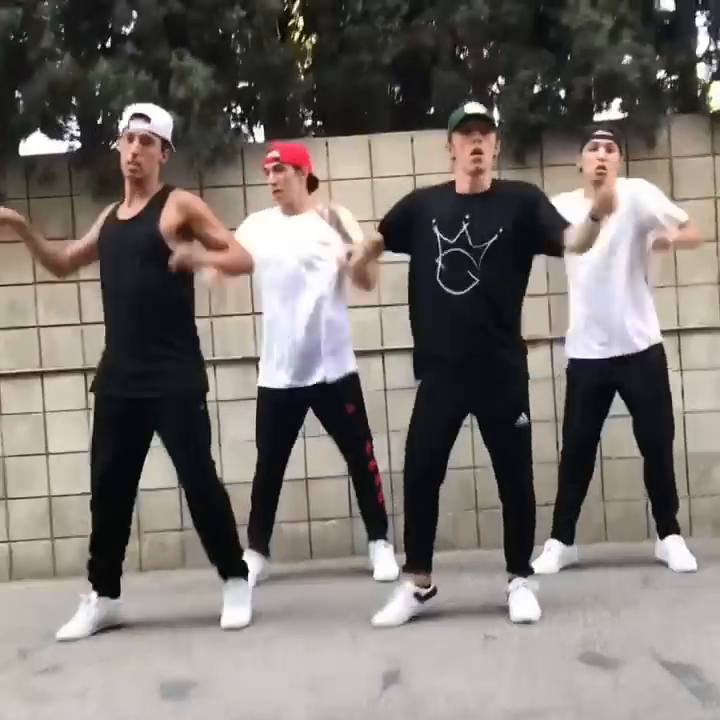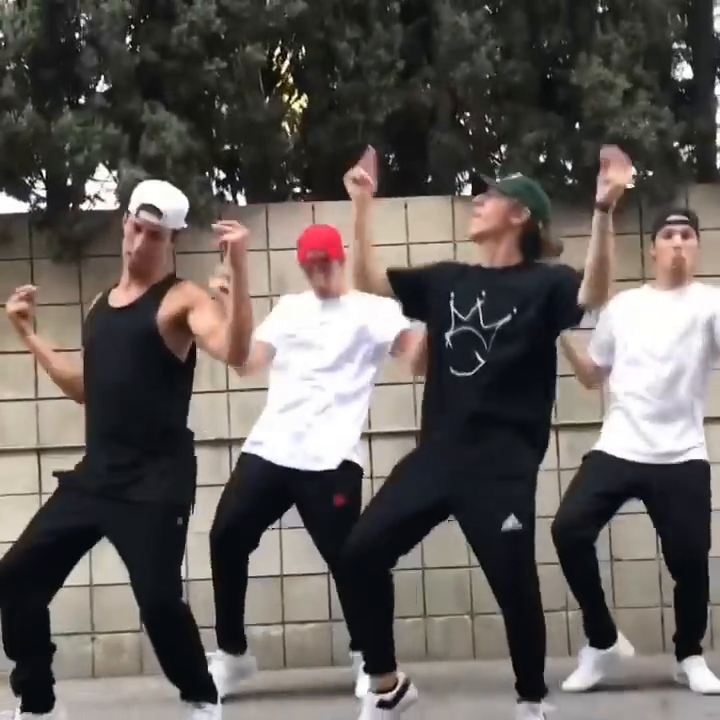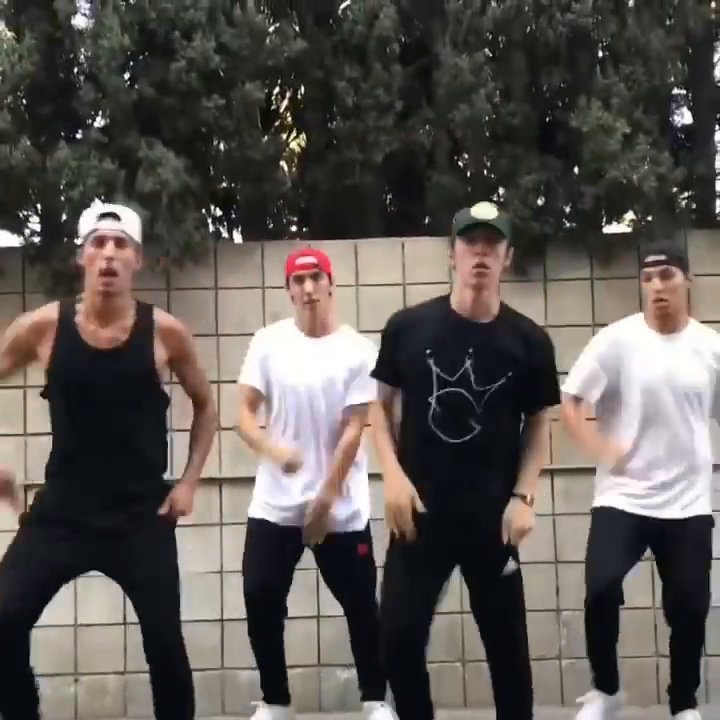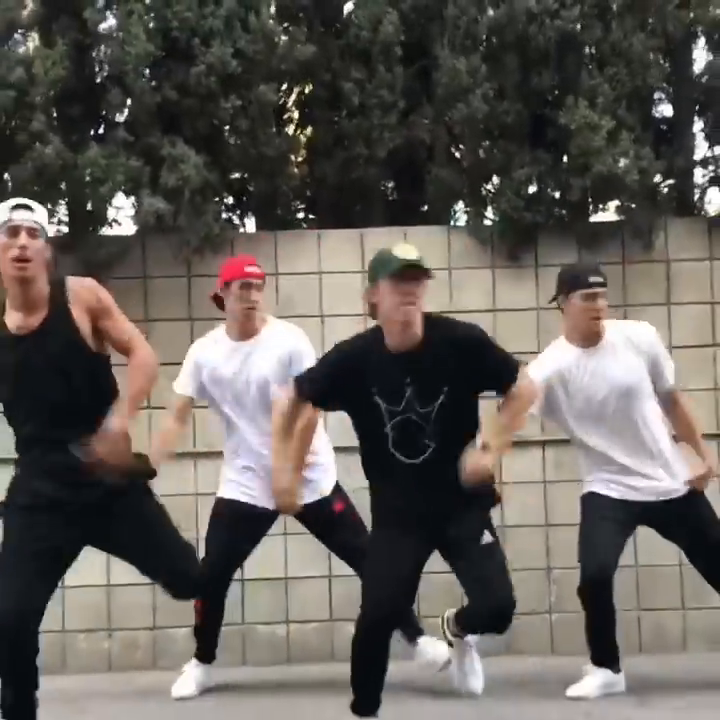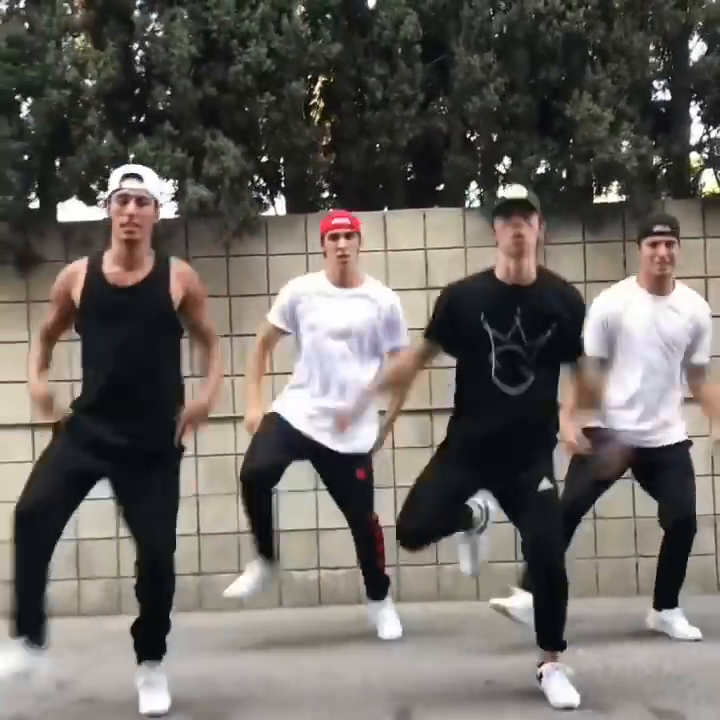
dt=0.5s
person 1, frame 1
left shoulder: (179, 204)
right shoulder: (108, 219)
left elbow: (239, 255)
right elbow: (63, 264)
left wrist: (205, 255)
left hip: (174, 373)
right hip: (119, 375)
left knee: (198, 478)
right knee: (109, 485)
left ankle: (236, 580)
right ankle: (103, 595)
person 1, frame 2
left shoulder: (182, 299)
right shoulder: (102, 301)
left elbow: (234, 351)
right elbow: (80, 387)
left wrist: (238, 266)
left hip: (157, 481)
right hip: (94, 476)
left knee: (158, 599)
person 1, frame 3
left shoulder: (163, 332)
left elbow: (206, 403)
left wrist: (189, 480)
left hip: (141, 509)
right hip: (61, 508)
left knee: (163, 633)
person 1, frame 4
left shoulder: (83, 296)
left elbow: (144, 357)
left wrist: (121, 421)
left hip: (111, 480)
left knee: (188, 575)
left ankle: (182, 584)
person 1, frame 5
left shoulder: (179, 277)
right shoulder: (77, 275)
left elbow: (211, 339)
right elbow: (49, 329)
left wrist: (208, 387)
left hip: (152, 442)
right hip: (86, 430)
left knee: (157, 554)
left ankle: (151, 665)
person 2, frame 1
left shoulder: (520, 201)
right shoulder: (421, 203)
left elbow: (570, 241)
right elbow: (377, 242)
left wrist: (596, 216)
right wrist: (354, 258)
left hip: (500, 367)
right hip: (439, 366)
left knee: (514, 476)
right knee: (421, 473)
left ankle: (519, 579)
right ankle: (418, 581)
person 2, frame 2
left shoulder: (545, 283)
right shoulder: (444, 278)
left elbow: (594, 296)
right elbow: (371, 284)
left wrist: (604, 211)
right wrist: (363, 206)
left hip: (503, 460)
right hip: (437, 451)
left knee: (515, 584)
right knee: (364, 550)
person 2, frame 3
left shoulder: (528, 339)
right shoulder: (410, 327)
left elbow: (541, 424)
right elbow: (380, 407)
left wrist: (522, 496)
right wrist: (393, 474)
left hip: (492, 513)
right hip: (423, 513)
left knee: (504, 644)
right knee: (398, 638)
person 2, frame 4
left shoulder: (459, 339)
right shoulder: (352, 358)
left elbow: (523, 390)
right elbow: (297, 403)
left wrist: (489, 447)
right wrist: (286, 472)
left hip: (463, 505)
right hip: (399, 512)
left knee: (496, 607)
right knee: (378, 619)
left ankle: (458, 628)
person 2, frame 5
left shoulder: (563, 298)
right shoulder: (461, 295)
left elbow: (578, 370)
right elbow: (422, 355)
right wrist: (364, 400)
left hip: (527, 453)
right hip: (467, 443)
left knee: (548, 559)
right knee: (412, 534)
left ankle: (551, 663)
right ankle: (463, 517)
person 3, frame 1
left shoulder: (637, 193)
right shoulder: (562, 208)
left elbow: (692, 235)
left wrist: (670, 236)
left hip: (639, 343)
right hip: (585, 350)
left knee: (656, 440)
right knee: (577, 445)
left ankle: (669, 535)
right ankle: (562, 540)
person 3, frame 2
right shoulder: (621, 306)
right elbow: (593, 378)
right wrist: (562, 340)
left hip: (680, 455)
right hip: (616, 448)
right knee: (568, 531)
right ankle: (602, 643)
person 3, frame 3
left shoulder: (711, 347)
right shoulder: (615, 340)
right elbow: (569, 403)
right wrist: (598, 445)
left hip: (689, 502)
right hip: (622, 499)
left knee: (689, 610)
right knee: (601, 593)
person 3, frame 4
left shoulder: (639, 337)
right shoulder: (548, 369)
left elbow: (670, 397)
left hip: (672, 483)
right hip: (609, 491)
right knee: (594, 578)
right ankle: (605, 669)
person 3, frame 5
right shoulder: (611, 302)
right elbow: (587, 367)
left hip: (666, 436)
right hip: (608, 428)
left knee: (682, 520)
right knee: (569, 507)
left ankle: (666, 609)
right ankle: (530, 593)
person 4, frame 1
left shoulder: (335, 221)
right shoulder: (258, 224)
left elbow: (368, 280)
right elbow: (228, 260)
left wrist: (345, 236)
right wrist: (193, 256)
left hip: (333, 365)
right hip: (277, 371)
left knee: (359, 457)
right knee: (269, 466)
left ankle: (380, 542)
right ankle: (257, 550)
person 4, frame 2
left shoulder: (374, 308)
right shoulder: (288, 309)
left elbow: (414, 350)
right elbow: (247, 363)
right wrist: (226, 305)
left hip: (331, 455)
right hip: (268, 447)
left knee: (345, 555)
right knee: (226, 540)
left ankle: (365, 656)
right ankle: (231, 652)
person 4, frame 3
left shoulder: (358, 350)
right shoulder: (267, 344)
left elbow: (354, 431)
right elbow: (245, 412)
left wrist: (326, 498)
right wrist: (271, 447)
left hip: (340, 504)
right hip: (275, 503)
left knee: (361, 606)
right knee: (260, 599)
person 4, frame 4
left shoulder: (289, 341)
right shoulder: (203, 353)
right elbow: (177, 417)
right wrist: (155, 451)
left hip: (311, 478)
right hip: (244, 484)
left knee: (365, 557)
right knee: (212, 574)
left ankle: (417, 637)
right ankle: (203, 662)
person 4, frame 5
left shoulder: (384, 302)
right shoulder: (301, 292)
right elbow: (264, 345)
left wrist: (388, 421)
right wrist: (253, 401)
left hip: (350, 428)
right hip: (293, 415)
left knee: (360, 517)
right knee: (255, 475)
left ankle: (380, 599)
right ankle: (263, 559)
